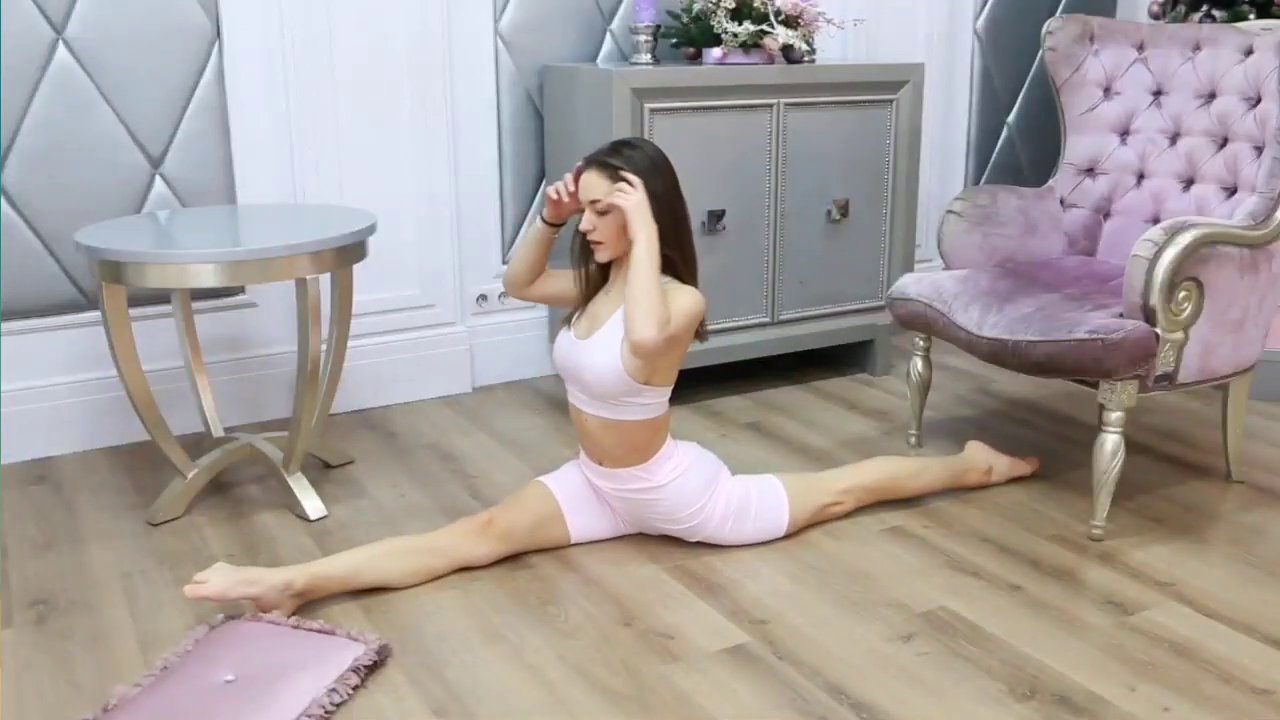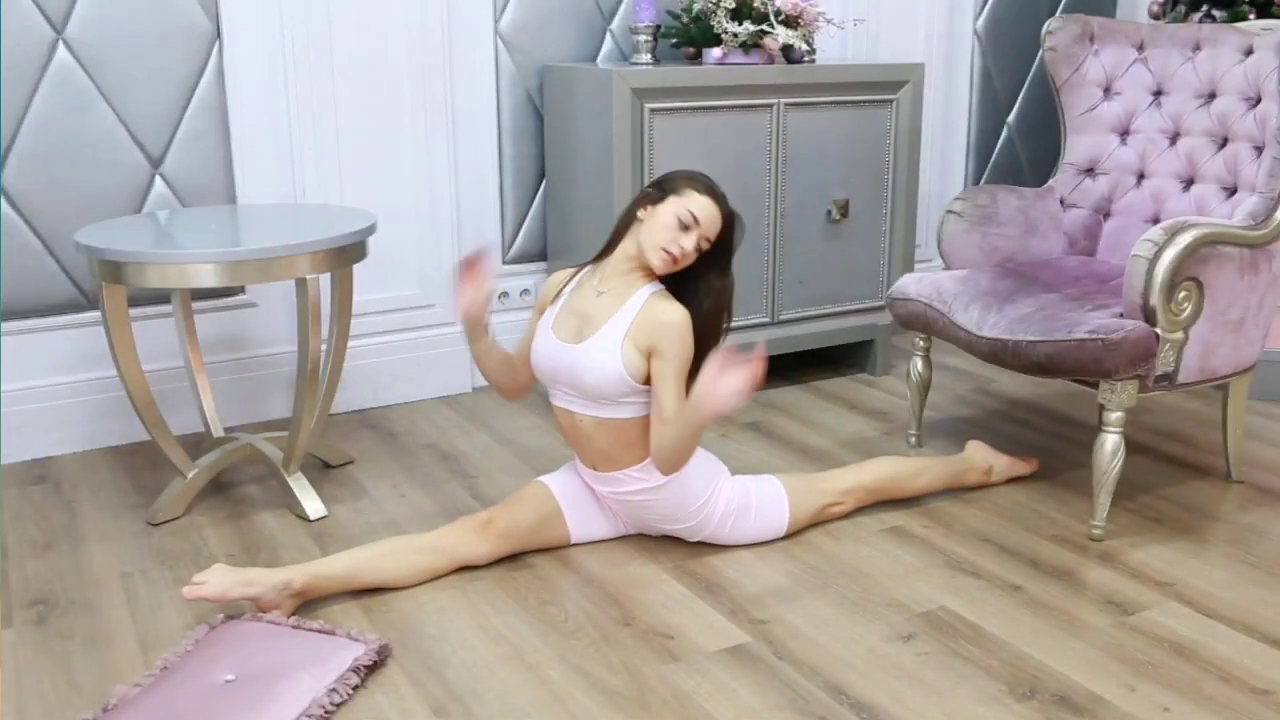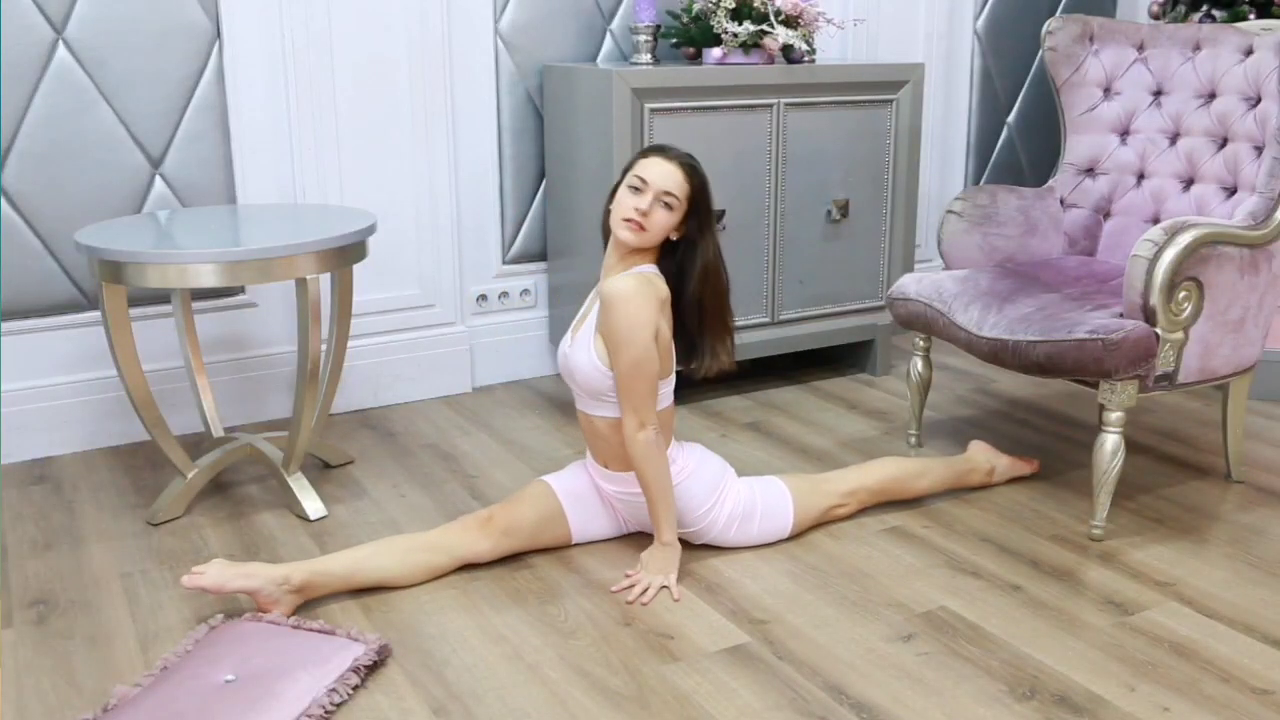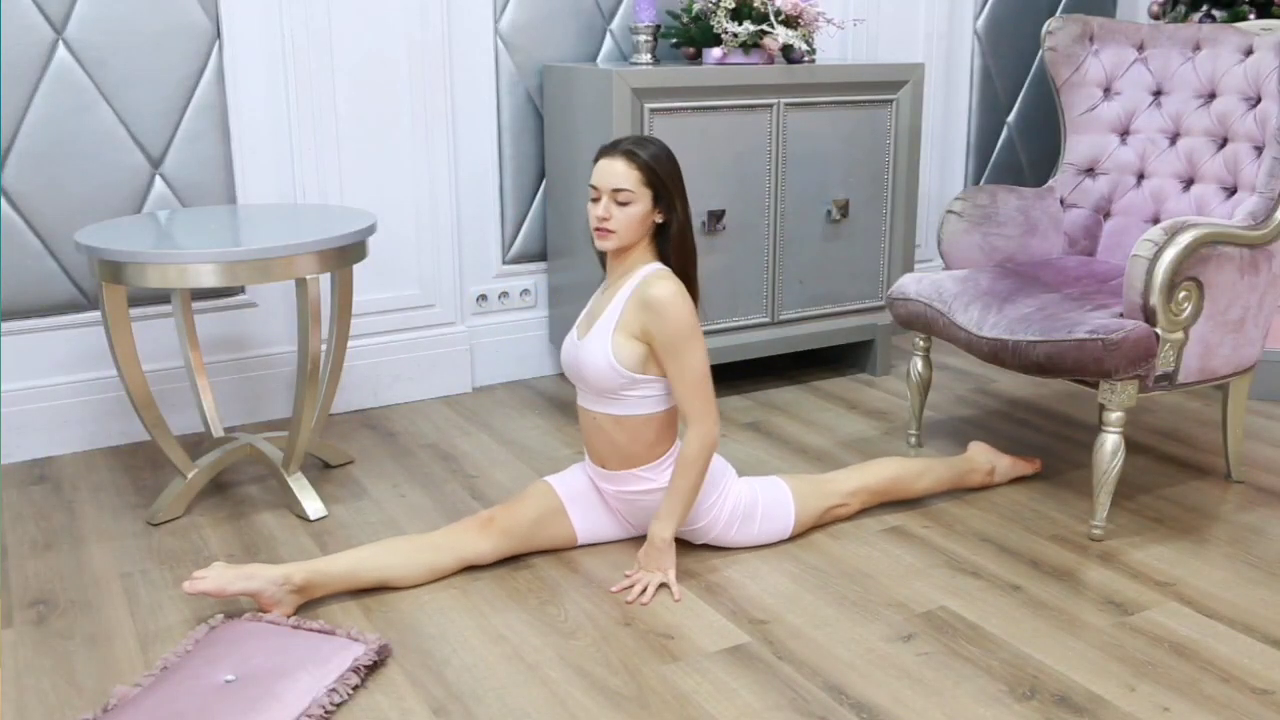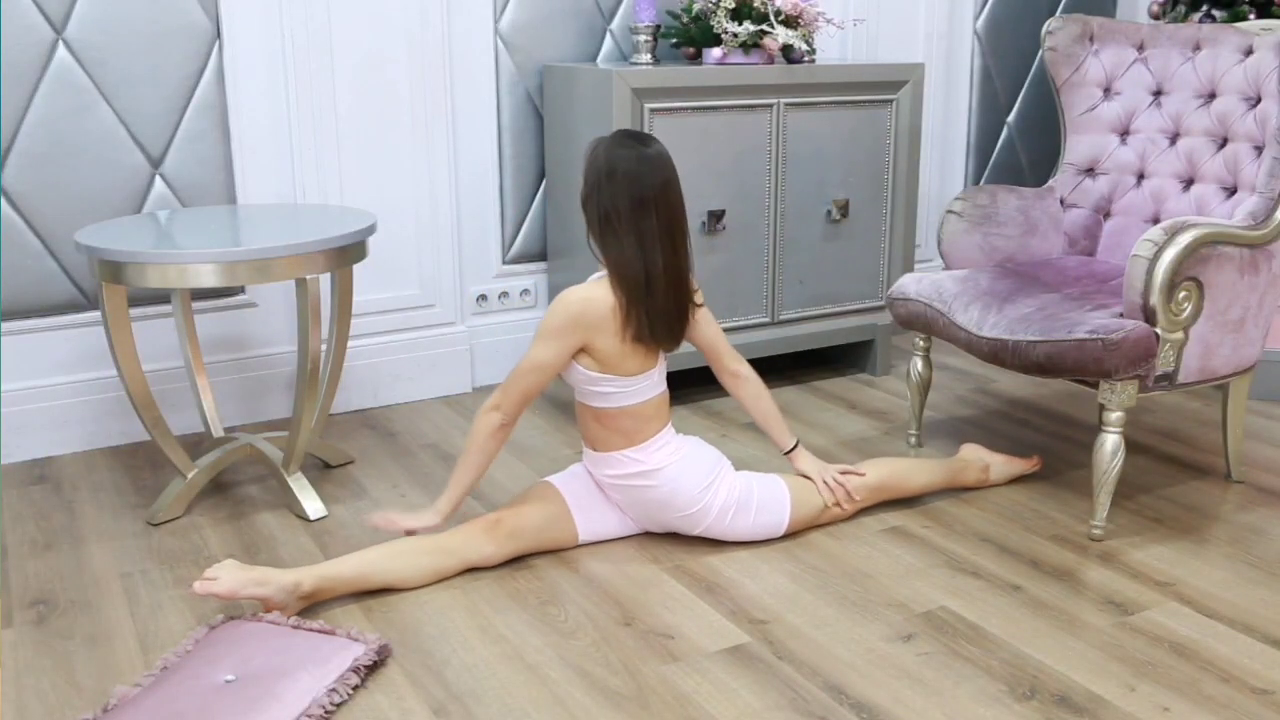
dt=1s
person 1, frame 1
left shoulder: (679, 300)
right shoulder: (598, 284)
left elbow: (645, 338)
right elbow: (518, 284)
left wrist: (643, 227)
right wrist: (549, 219)
left hip: (672, 488)
right hip: (599, 482)
right knee: (477, 535)
right ankle: (292, 582)
person 1, frame 2
left shoulder: (667, 317)
right shoulder: (564, 284)
left elbow: (670, 454)
right elbow: (515, 386)
left wrist: (708, 407)
right wrist: (476, 316)
left hip: (673, 492)
right hip: (596, 486)
right knee: (474, 534)
right ankle: (292, 583)
person 1, frame 3
left shoulder: (633, 291)
right shoulder: (622, 279)
left elbow: (642, 428)
left wrist: (666, 544)
left hip: (680, 487)
right hip: (609, 480)
right knee: (479, 532)
right ankle: (291, 580)
person 1, frame 4
left shoulder: (659, 294)
right shoulder: (616, 281)
left elbow: (704, 425)
left wrist: (663, 538)
left hip: (673, 493)
right hip: (609, 484)
right knee: (480, 533)
right ankle: (293, 581)
person 1, frame 5
left shoulder: (582, 306)
right shoulder: (668, 284)
left elbow: (502, 410)
right elbow: (734, 370)
left wrist: (440, 507)
right wrist: (799, 453)
left hip: (669, 483)
right hip: (628, 481)
right knee: (487, 539)
right ankle: (298, 585)
